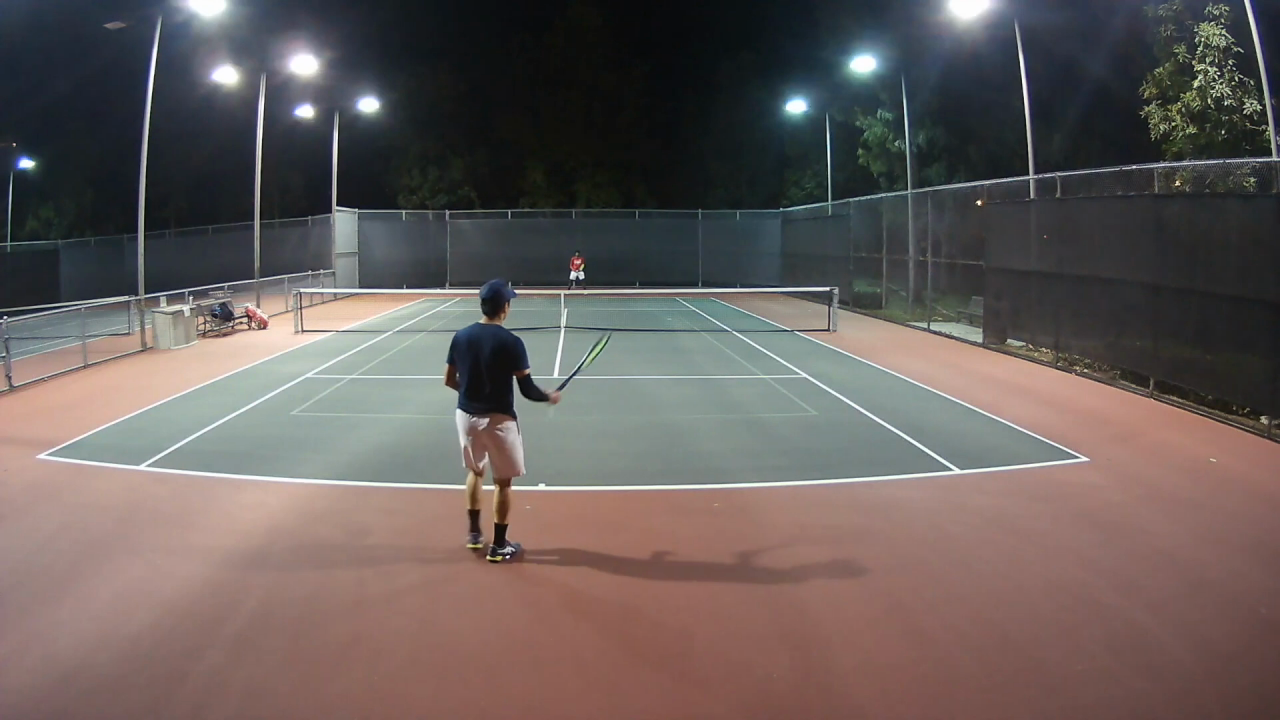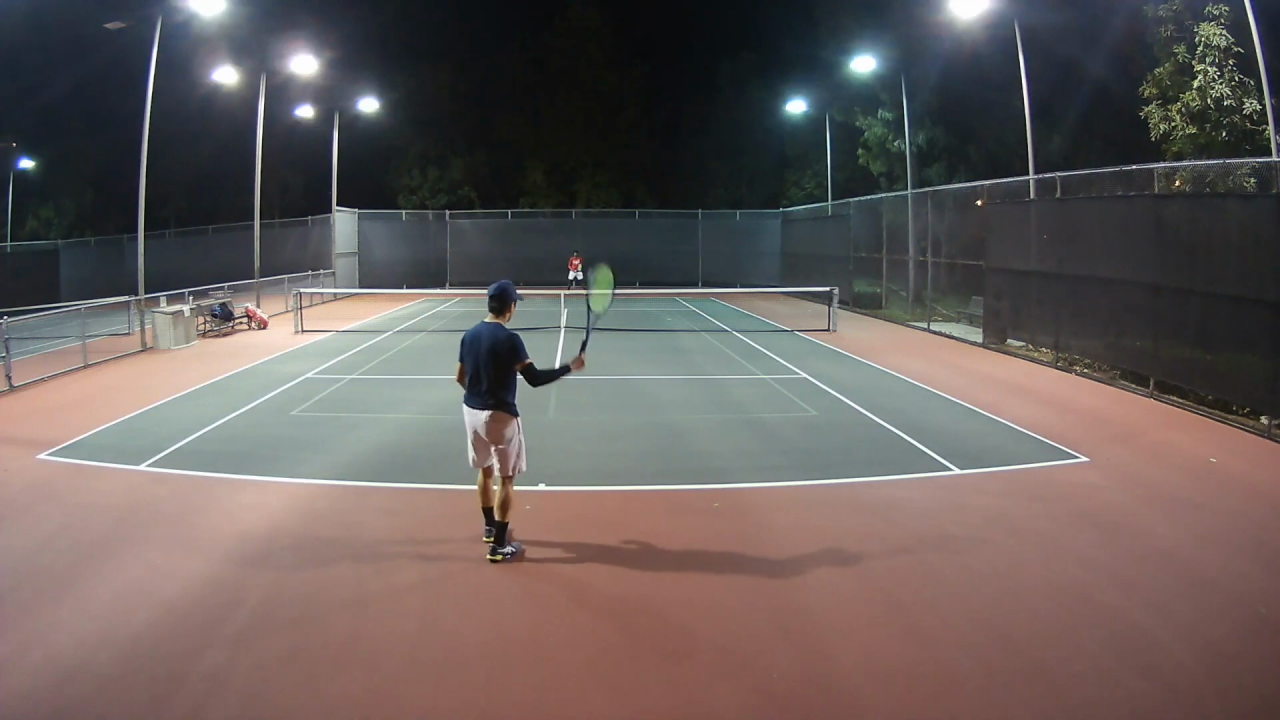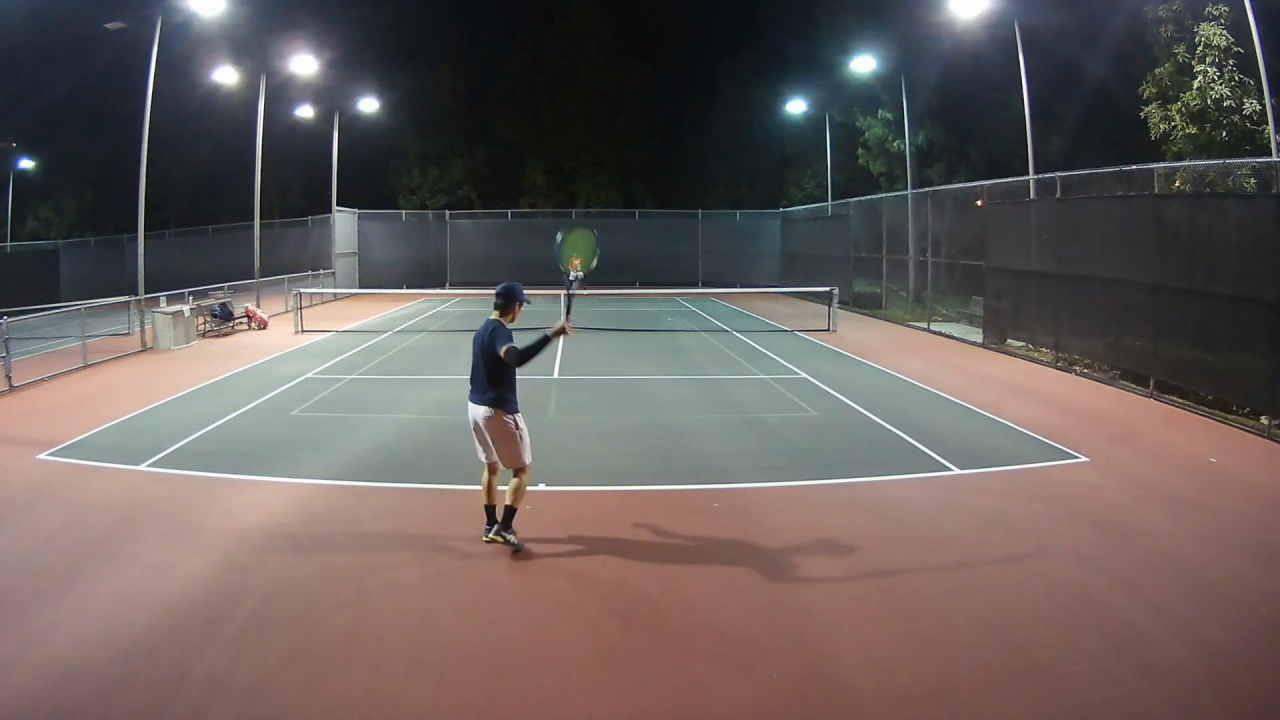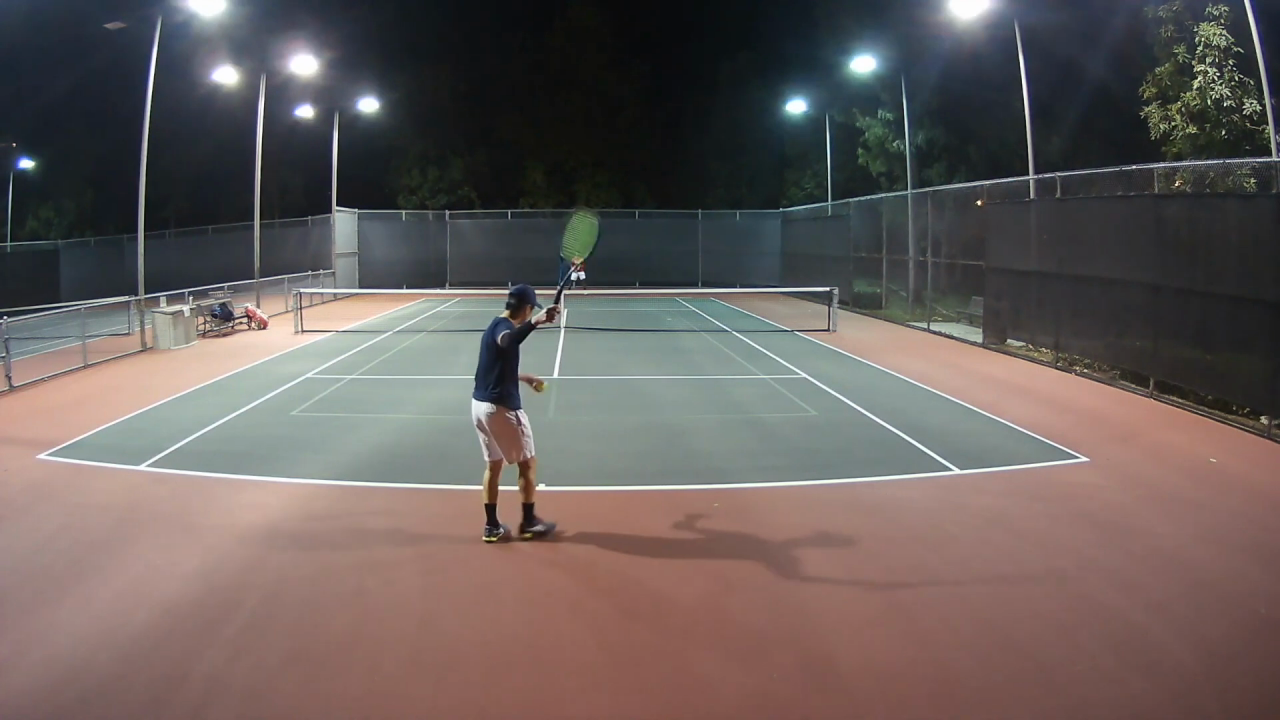
dt=0.2s
person 1, frame 1
left shoulder: (461, 336)
right shoulder: (511, 342)
left elbow: (450, 380)
right elbow: (527, 389)
right wrist: (549, 397)
left hip: (466, 415)
right hip: (499, 420)
left knee: (475, 471)
right knee: (503, 482)
left ankle: (474, 531)
right ankle: (499, 545)
person 1, frame 2
left shoulder: (469, 335)
right shoulder: (509, 339)
left elbow: (461, 378)
right elbow: (534, 378)
right wrist: (569, 367)
left hip: (472, 411)
right hip: (500, 415)
left knee: (485, 471)
right knee: (506, 479)
left ankle: (490, 526)
right ankle: (499, 544)
person 1, frame 3
left shoulder: (483, 330)
right shoulder: (499, 331)
right elbow: (515, 359)
right wrist: (550, 335)
left hip: (476, 407)
right hip: (500, 411)
left knee: (491, 467)
right knee: (522, 470)
left ankle: (491, 525)
right ankle: (504, 527)
person 1, frame 4
left shoulder: (497, 326)
right shoulder: (503, 326)
right elbow: (508, 343)
left wrist: (524, 377)
right wrist: (535, 322)
left hip: (480, 404)
right hip: (501, 408)
left knee: (494, 465)
right knee: (527, 464)
left ankle: (492, 526)
right ankle: (529, 522)
